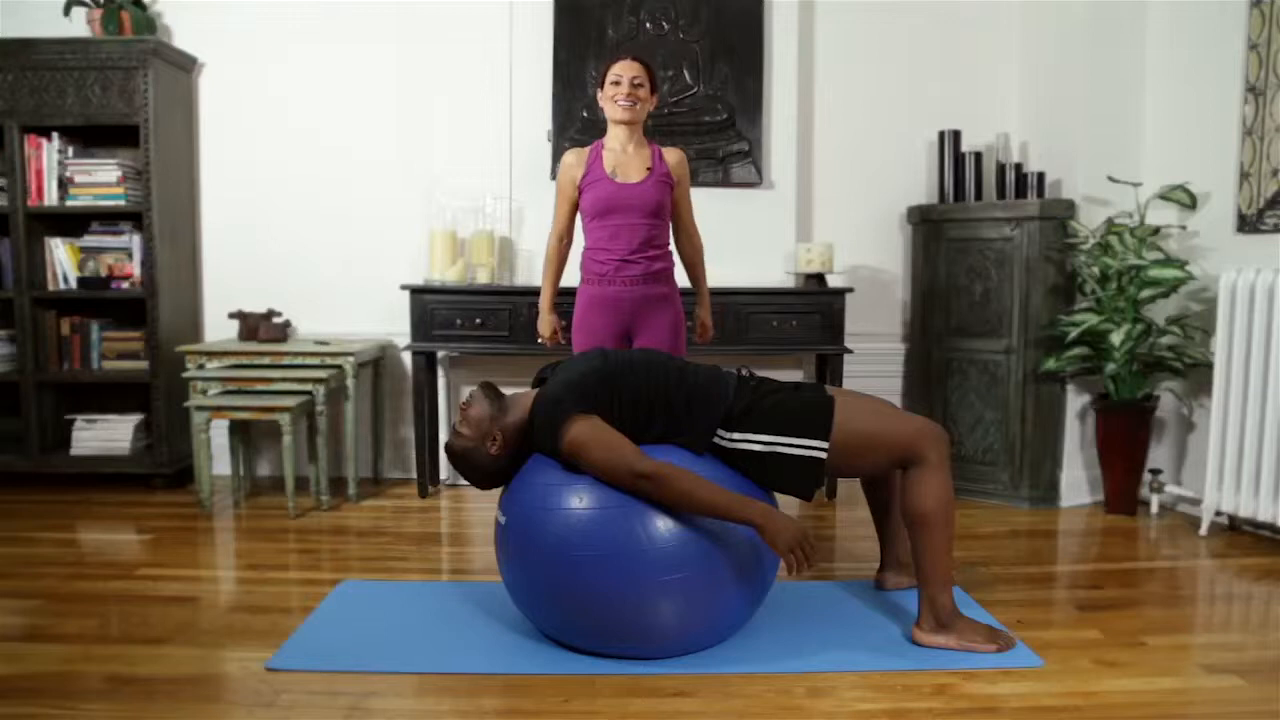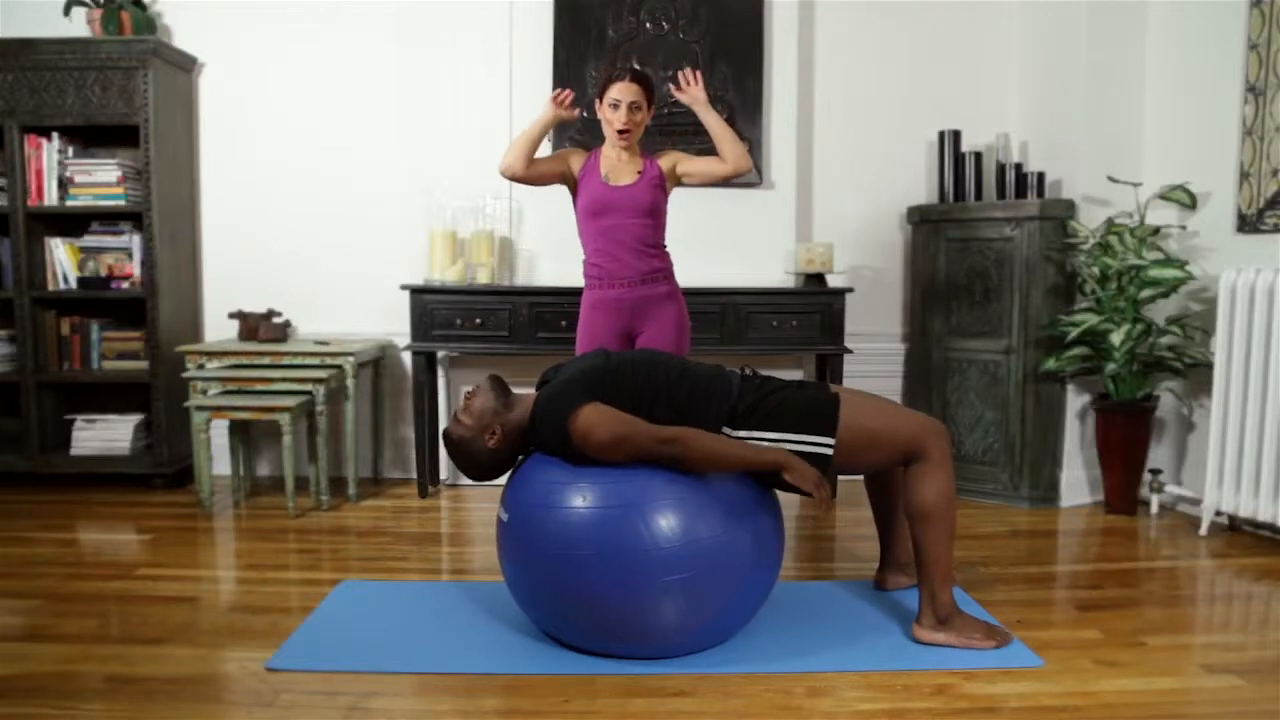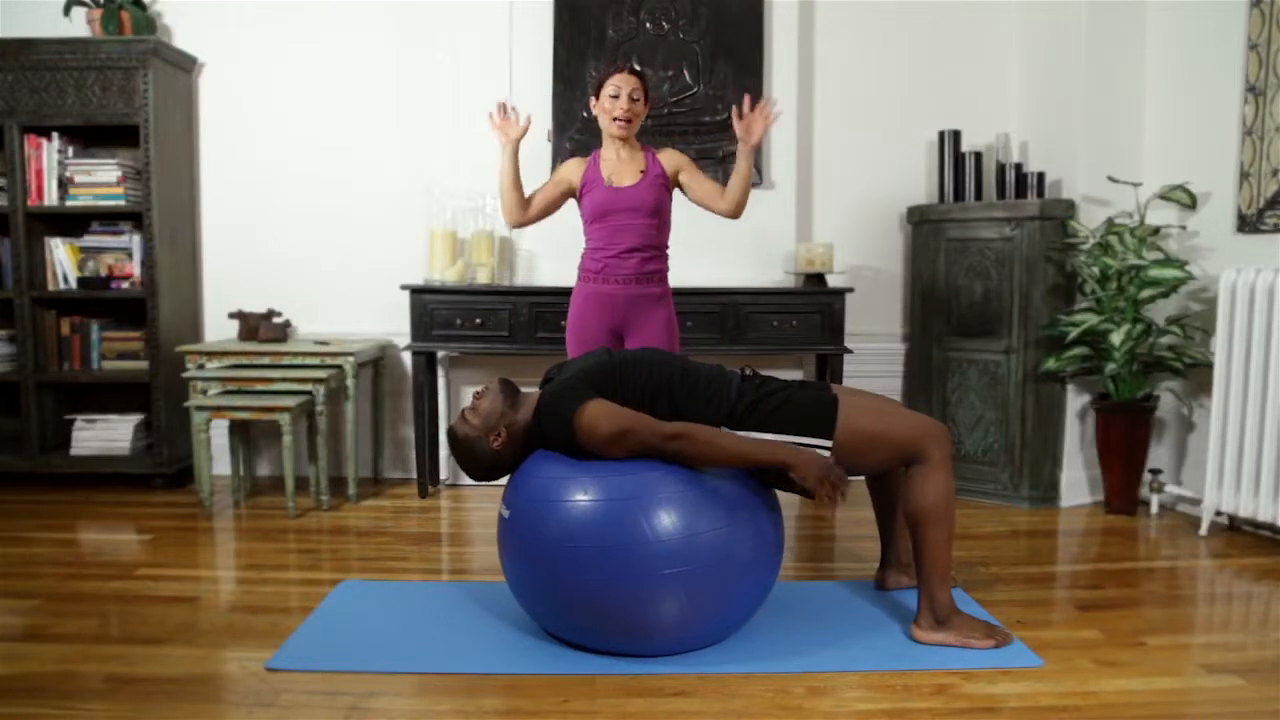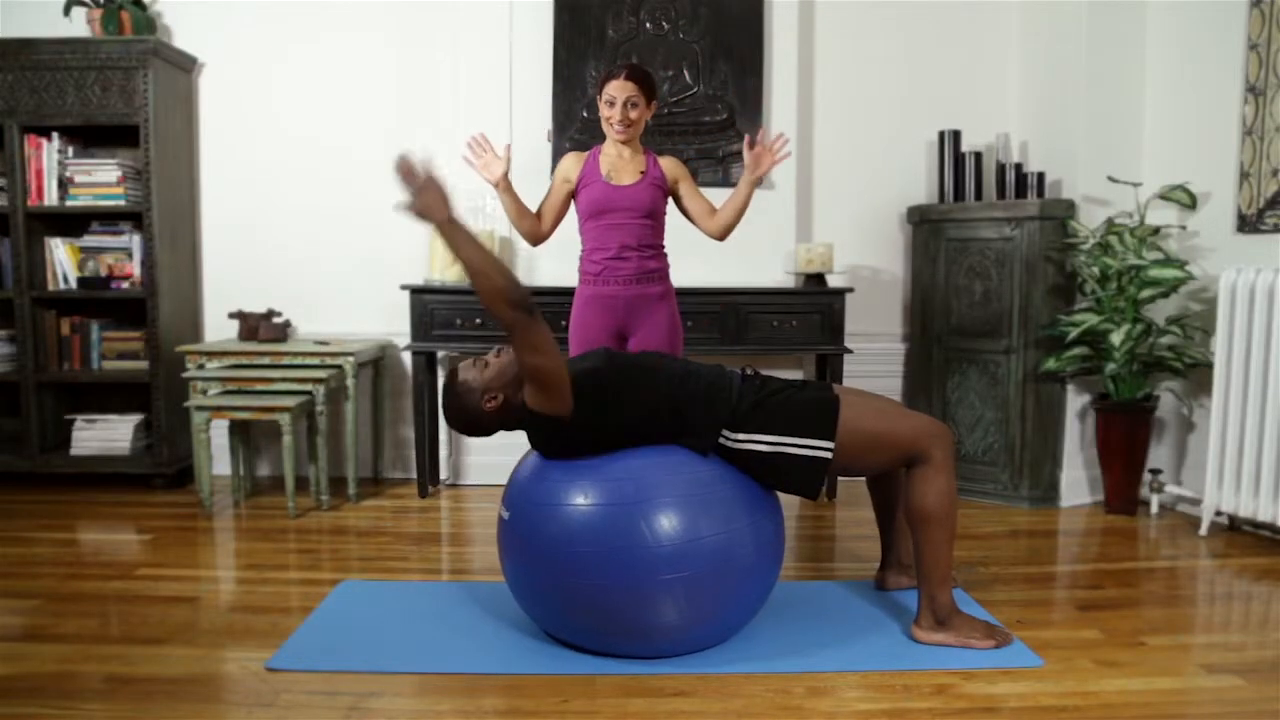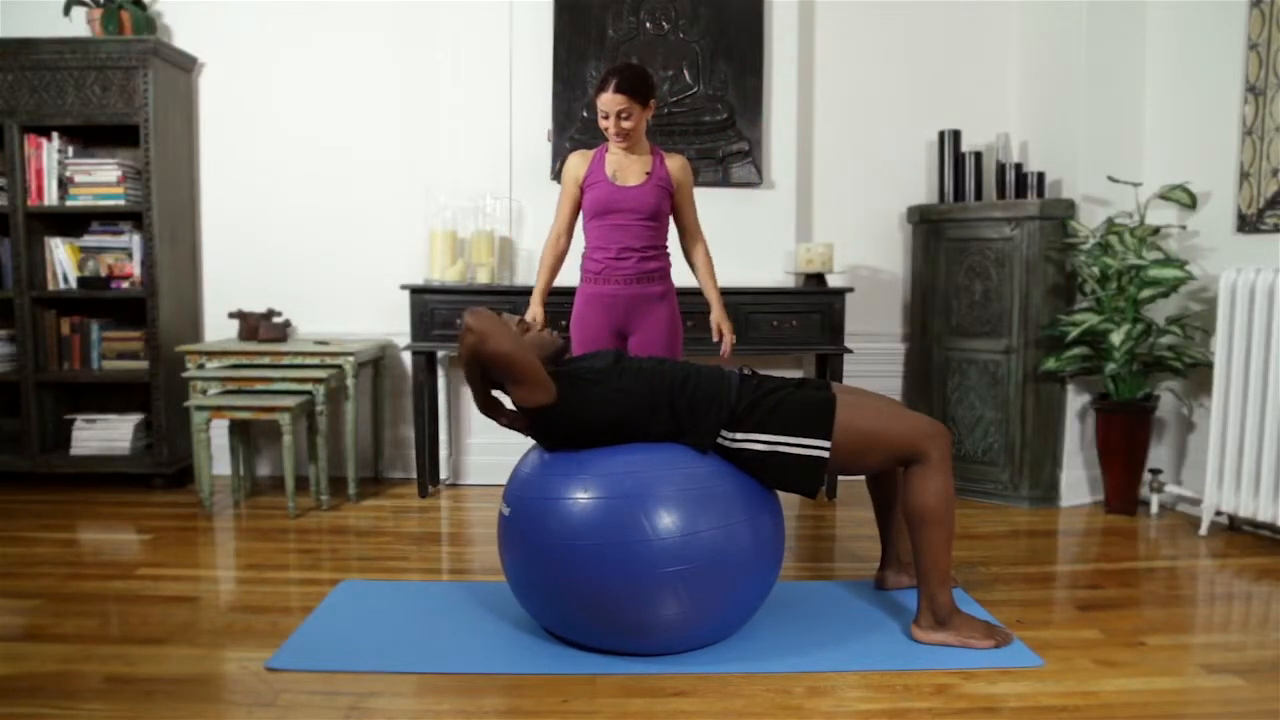
dt=1s
person 1, frame 1
left shoulder: (548, 386)
right shoulder: (555, 427)
right elbow: (649, 473)
right wrist: (763, 517)
left hip: (736, 391)
right hip: (741, 422)
left knee: (888, 429)
right knee: (926, 442)
left ankle: (898, 564)
right ankle: (939, 617)
person 1, frame 2
left shoulder: (551, 389)
right shoulder: (560, 420)
right elbow: (667, 442)
right wrist: (780, 460)
left hip: (737, 391)
right hip: (742, 418)
left knee: (891, 429)
right knee: (927, 438)
left ankle: (898, 564)
right ankle: (939, 613)
person 1, frame 3
left shoulder: (555, 391)
right shoulder: (563, 418)
right elbow: (671, 437)
right wrist: (789, 457)
left hip: (741, 392)
right hip: (745, 418)
left knee: (893, 431)
right knee: (928, 441)
left ankle: (898, 564)
right ankle: (938, 615)
person 1, frame 4
left shoulder: (553, 402)
right shoulder: (547, 411)
right elbow: (517, 306)
right wrist: (443, 219)
left hip: (736, 399)
right hip: (738, 424)
left knee: (895, 437)
right knee: (930, 440)
left ankle: (897, 565)
right ankle: (938, 616)
person 1, frame 5
left shoulder: (563, 380)
right shoulder: (554, 410)
right elbow: (479, 326)
right wrist: (482, 394)
left hip: (739, 394)
right hip: (741, 420)
left knee: (895, 424)
right knee: (929, 441)
left ankle: (897, 564)
right ankle: (938, 615)
person 2, frame 1
left shoulder: (672, 161)
right shoulder: (576, 162)
left elbow: (686, 235)
right elbow: (560, 238)
left wrist: (703, 301)
right wrist: (546, 307)
left hip: (659, 302)
right hip: (598, 303)
person 2, frame 2
left shoulder: (664, 165)
right shoulder: (577, 164)
left elbow: (737, 163)
right elbow: (512, 167)
left wrist: (701, 107)
right wrist: (551, 116)
left hip: (660, 304)
right hip: (602, 306)
person 2, frame 3
left shoulder: (667, 162)
right shoulder: (577, 170)
left elbow: (730, 205)
right elbow: (517, 214)
left wrist: (746, 148)
right wrist: (511, 148)
left hip: (652, 304)
right hip: (592, 303)
person 2, frame 4
left shoulder: (667, 168)
right shoulder: (575, 165)
left elbow: (716, 226)
right elbow: (535, 232)
left wrist: (749, 178)
right wrist: (502, 184)
left hip: (654, 304)
right hip: (594, 304)
person 2, frame 5
left shoulder: (674, 167)
right shoulder: (580, 164)
left elbow: (693, 240)
right elbow: (560, 236)
left wrist: (716, 305)
right wrist: (537, 300)
left hip: (654, 302)
right hip: (595, 302)
